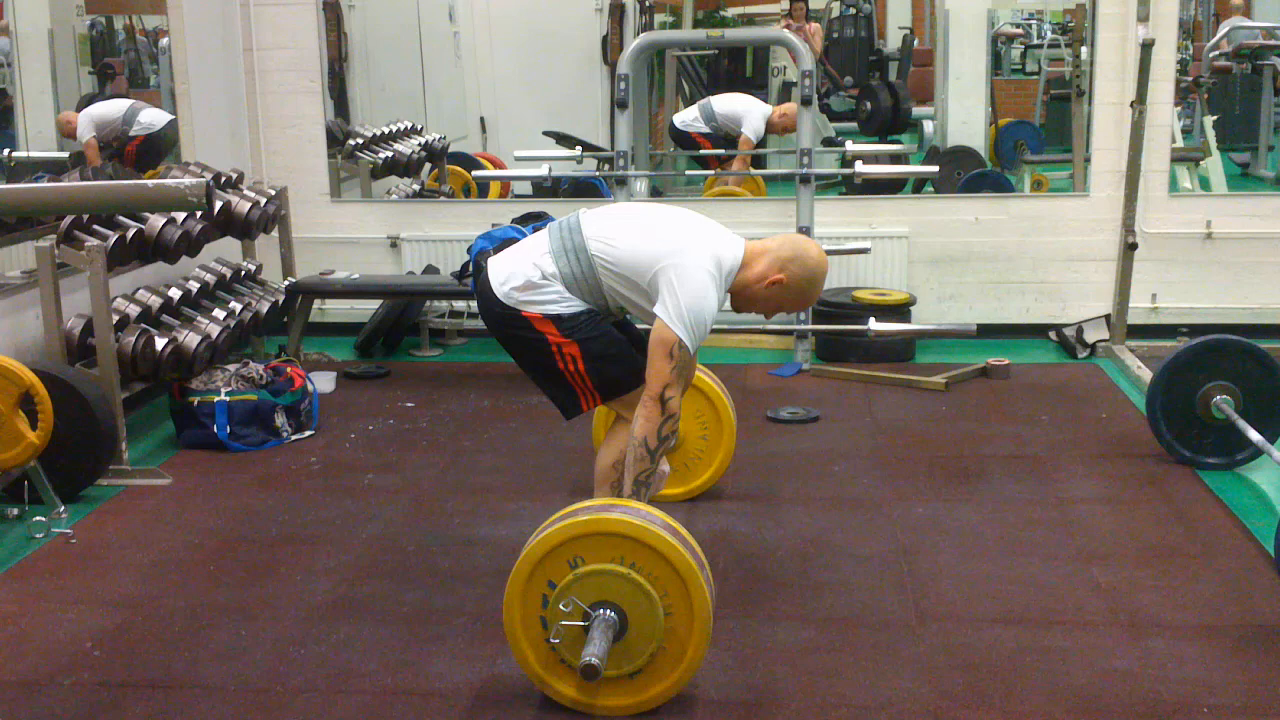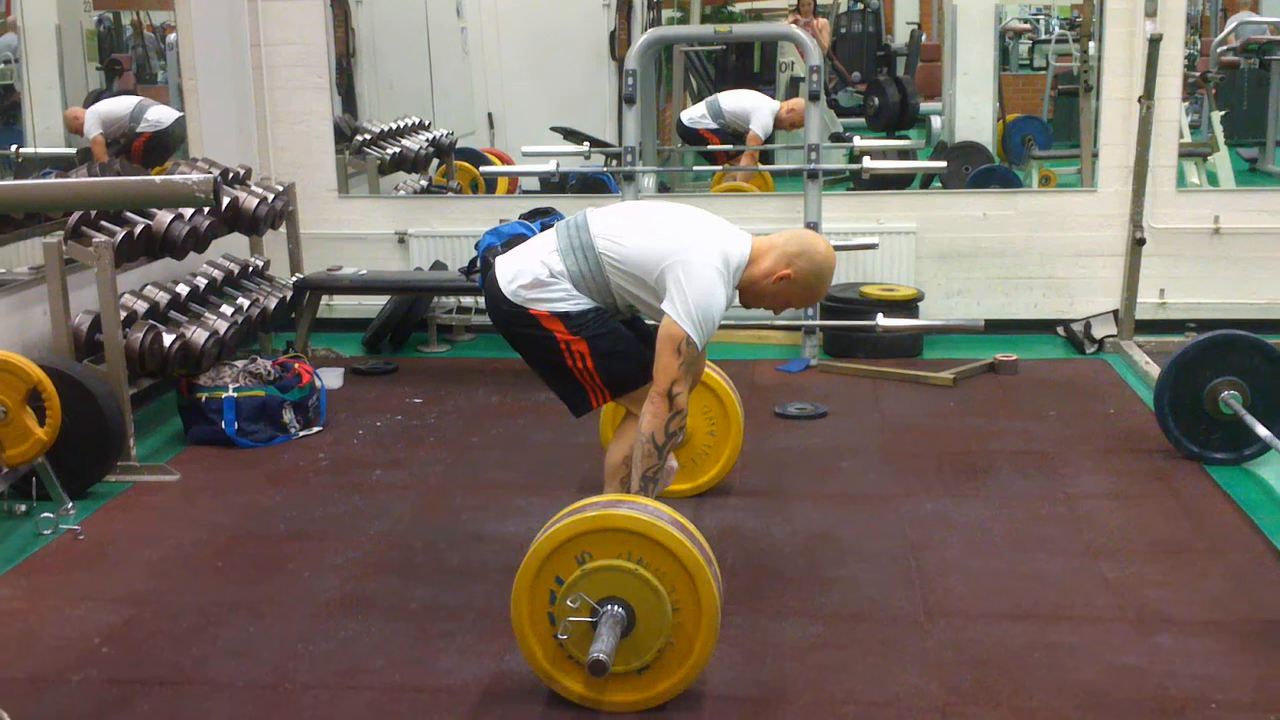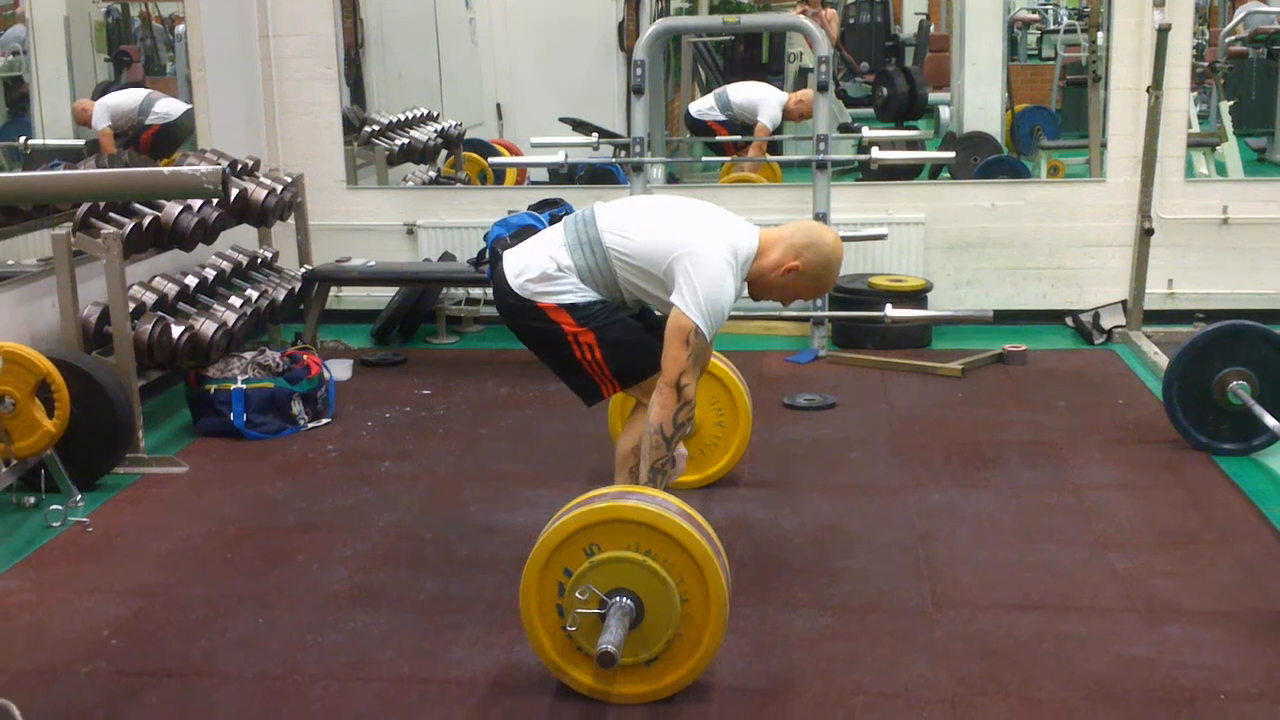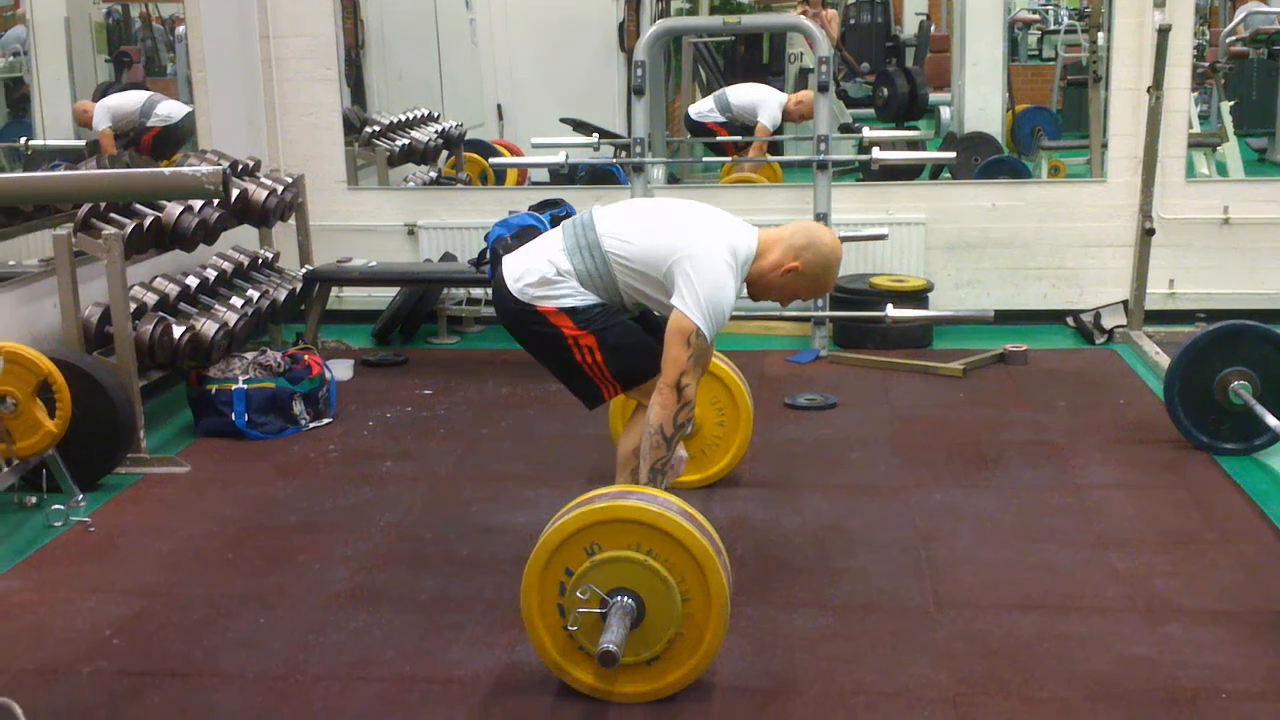
dt=0.1s
person 1, frame 1
left shoulder: (716, 249)
right shoulder: (699, 282)
left elbow: (672, 372)
right elbow: (659, 400)
left wrist: (653, 451)
left hip: (528, 275)
right hip: (522, 294)
left knee: (651, 388)
right knee: (637, 407)
person 1, frame 2
left shoulder: (723, 247)
right shoulder: (706, 279)
left elbow: (681, 368)
right elbow: (666, 396)
left wrist: (661, 447)
left hip: (535, 275)
right hip: (531, 291)
right knee: (646, 403)
person 1, frame 3
left shoulder: (731, 238)
right shoulder: (715, 273)
right elbow: (673, 388)
left wrist: (669, 437)
left hip: (547, 269)
right hip: (537, 287)
left knee: (672, 366)
right knee: (657, 390)
person 1, frame 4
left shoulder: (730, 240)
right shoulder: (715, 274)
right elbow: (674, 388)
left wrist: (670, 439)
left hip: (545, 272)
right hip: (538, 290)
left knee: (678, 367)
right knee: (659, 393)
